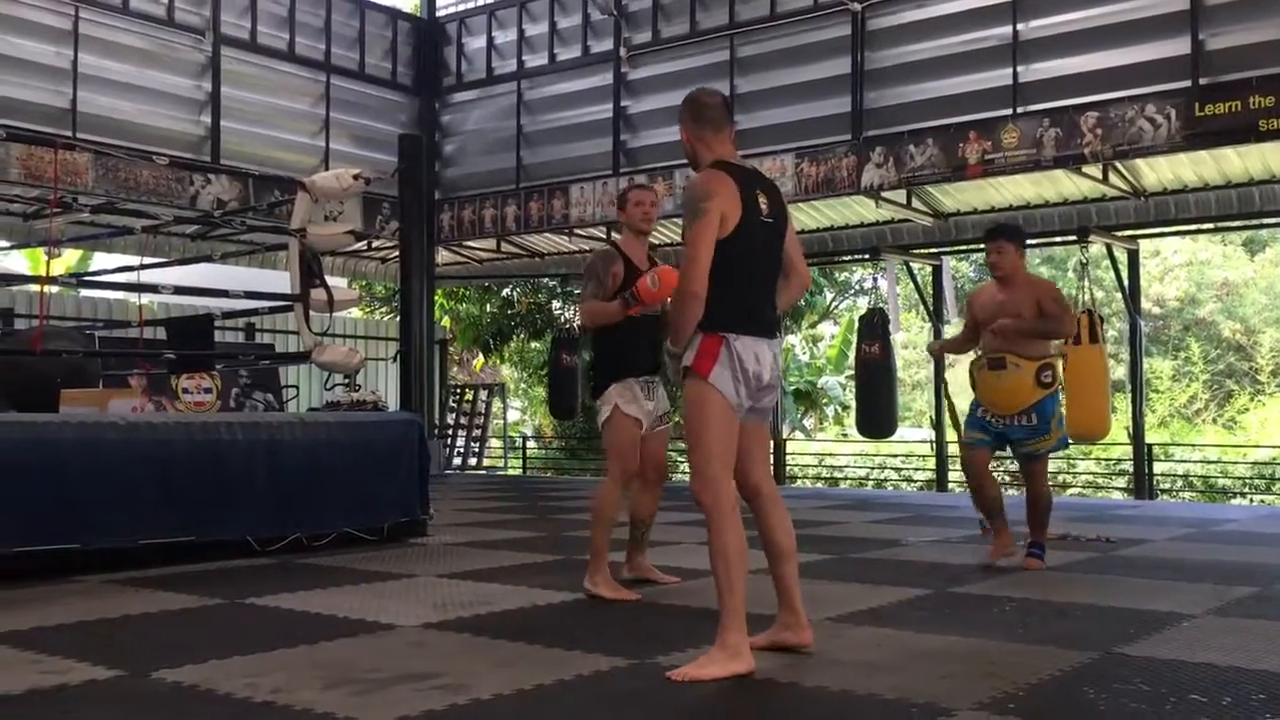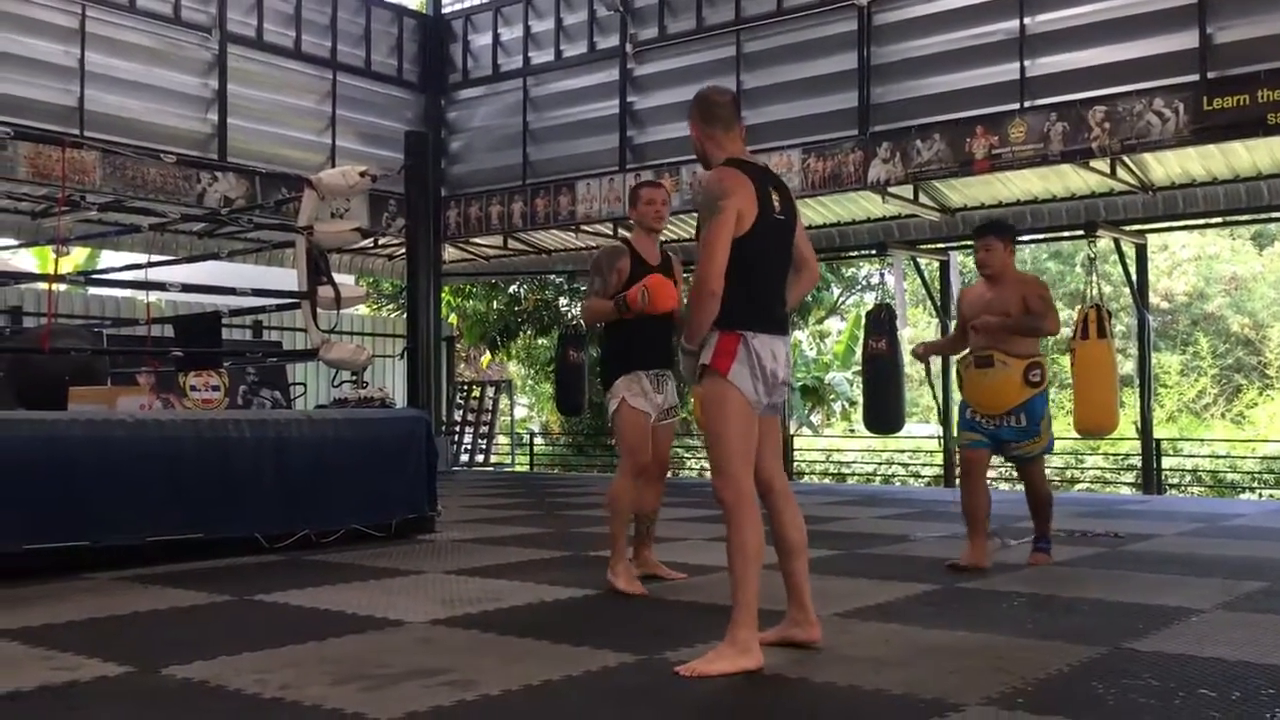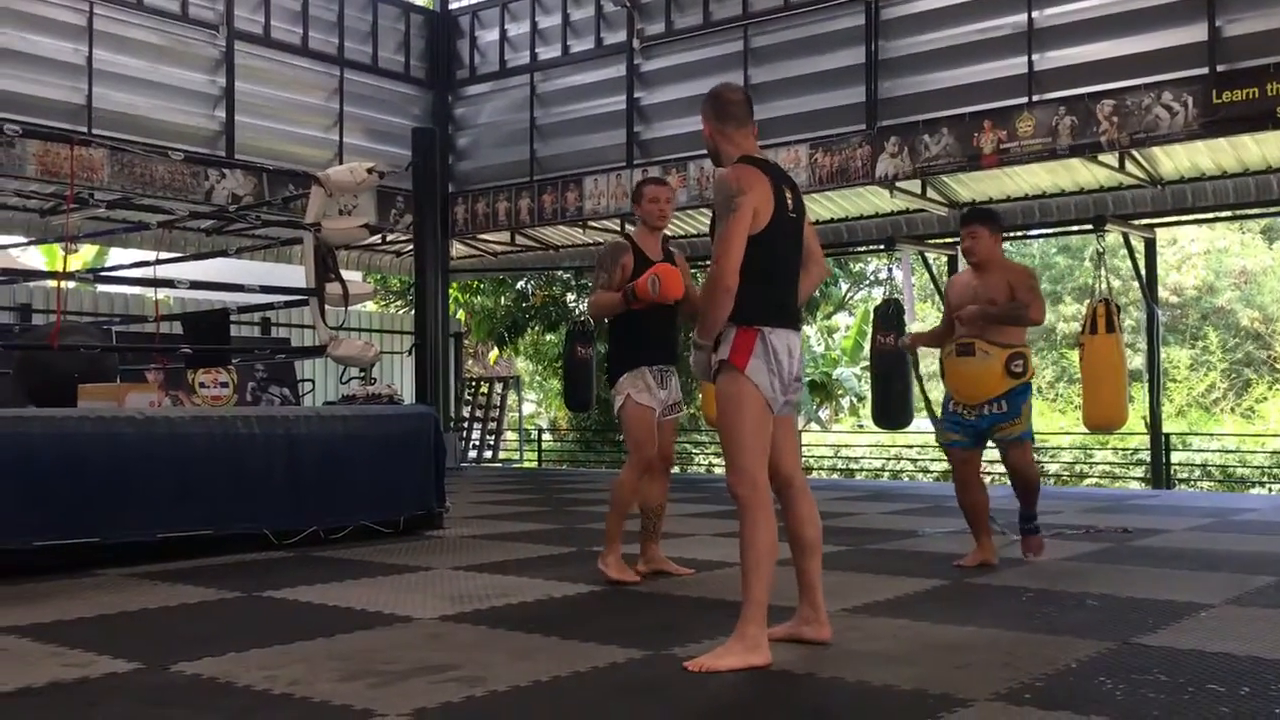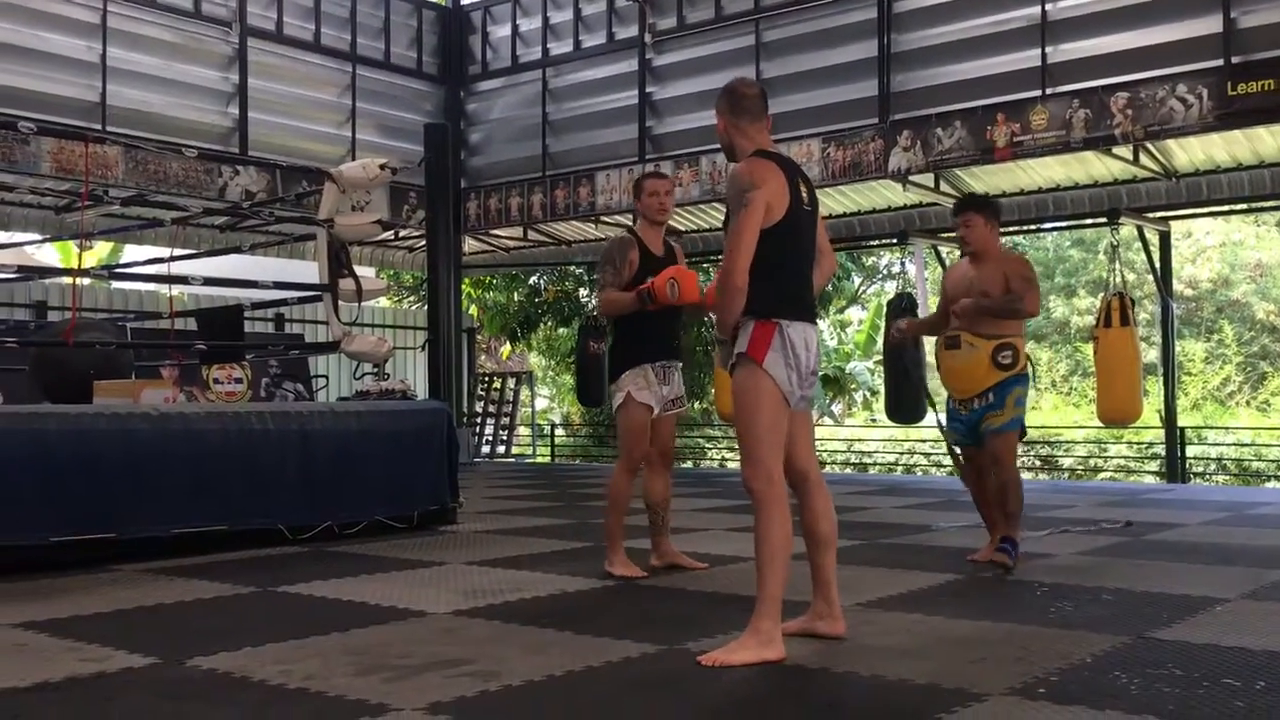
dt=0.2s
person 1, frame 1
left shoulder: (706, 186)
right shoulder: (766, 189)
left elbow: (694, 286)
right elbow: (798, 276)
left wrist: (676, 346)
left hip: (721, 348)
right hip: (763, 349)
left knee: (714, 493)
right knee: (757, 485)
left ankle: (732, 645)
right ankle: (792, 621)
person 1, frame 2
left shoulder: (721, 184)
right shoulder: (775, 186)
left elbow: (710, 283)
right elbow: (807, 269)
left wrist: (689, 345)
left hip: (734, 346)
right hip: (773, 344)
left knee: (734, 490)
right knee: (771, 482)
left ankle: (742, 641)
right ankle: (801, 617)
person 1, frame 3
left shoulder: (736, 181)
right shoulder: (783, 182)
left elbow: (725, 280)
right elbow: (814, 262)
left wrist: (702, 341)
left hip: (750, 342)
right hip: (783, 339)
left knee: (749, 486)
right knee: (788, 480)
left ankle: (751, 636)
right ankle: (812, 614)
person 1, frame 4
left shoulder: (750, 175)
right shoulder: (795, 175)
left elbow: (736, 275)
right elbow: (823, 258)
left wrist: (724, 333)
left hip: (767, 334)
right hip: (800, 332)
left knee: (765, 480)
right knee: (804, 473)
left ankle: (766, 631)
right ankle: (826, 609)
person 2, frame 1
left shoulder: (656, 264)
right shoulder: (606, 260)
right elbow: (588, 316)
right wrist: (633, 298)
left hip: (651, 380)
right hip: (617, 380)
left knee: (654, 473)
right knee: (623, 472)
left ankle: (636, 560)
right ankle: (597, 573)
person 2, frame 2
left shoulder: (671, 262)
right shoulder: (615, 256)
left elbow: (678, 318)
right elbow: (589, 311)
right wrist: (627, 302)
left hip: (663, 373)
right hip: (627, 373)
left knee: (658, 468)
right knee: (635, 462)
left ankle: (643, 556)
right ankle: (617, 562)
person 2, frame 3
left shoulder: (676, 258)
right shoulder: (618, 252)
left elbow: (693, 308)
right elbow: (595, 306)
right wrist: (635, 293)
left hip: (667, 369)
right hip: (631, 369)
left knee: (662, 463)
right knee: (642, 458)
left ankle: (650, 553)
right ankle: (610, 551)
person 2, frame 4
left shoulder: (675, 251)
right shoulder: (623, 247)
right elbow: (605, 303)
right wrist: (648, 295)
left hip: (669, 365)
right hip: (633, 365)
left knee: (663, 459)
right knee: (633, 458)
left ankle: (662, 547)
right ankle: (614, 551)
person 3, frame 1
left shoulder: (1041, 289)
right shoulder: (978, 296)
left elbow: (1067, 326)
right elbow: (969, 338)
left wrist: (1018, 325)
right wrist: (944, 346)
left hip: (1033, 395)
right hip: (990, 396)
left knee: (1034, 473)
right knee: (973, 463)
left ankle: (1036, 544)
right ankle: (1001, 535)
person 3, frame 2
left shoulder: (1030, 286)
right shoulder: (968, 295)
left elbow: (1050, 324)
right elbow: (960, 339)
left wrist: (1000, 324)
right wrist: (930, 348)
left hip: (1021, 395)
right hip: (977, 396)
left knee: (1032, 472)
right knee: (970, 467)
left ankle: (1042, 538)
right ankle: (978, 549)
person 3, frame 3
left shoulder: (1017, 275)
right shoulder: (955, 283)
left elbow: (1036, 313)
left wrist: (983, 312)
right wrist: (918, 339)
left hip: (1006, 386)
right hip: (963, 390)
left knee: (1019, 460)
right knee: (963, 466)
left ankle: (1028, 517)
right ankle: (984, 546)
person 3, frame 4
left shoulder: (1013, 265)
right shoulder: (954, 273)
left elbow: (1030, 305)
right elbow: (942, 320)
left wrist: (978, 306)
right wrist: (912, 326)
left hip: (1002, 377)
right hip: (963, 382)
left knee: (1000, 455)
right knee: (974, 462)
left ankle: (1008, 542)
right ankle: (997, 538)
